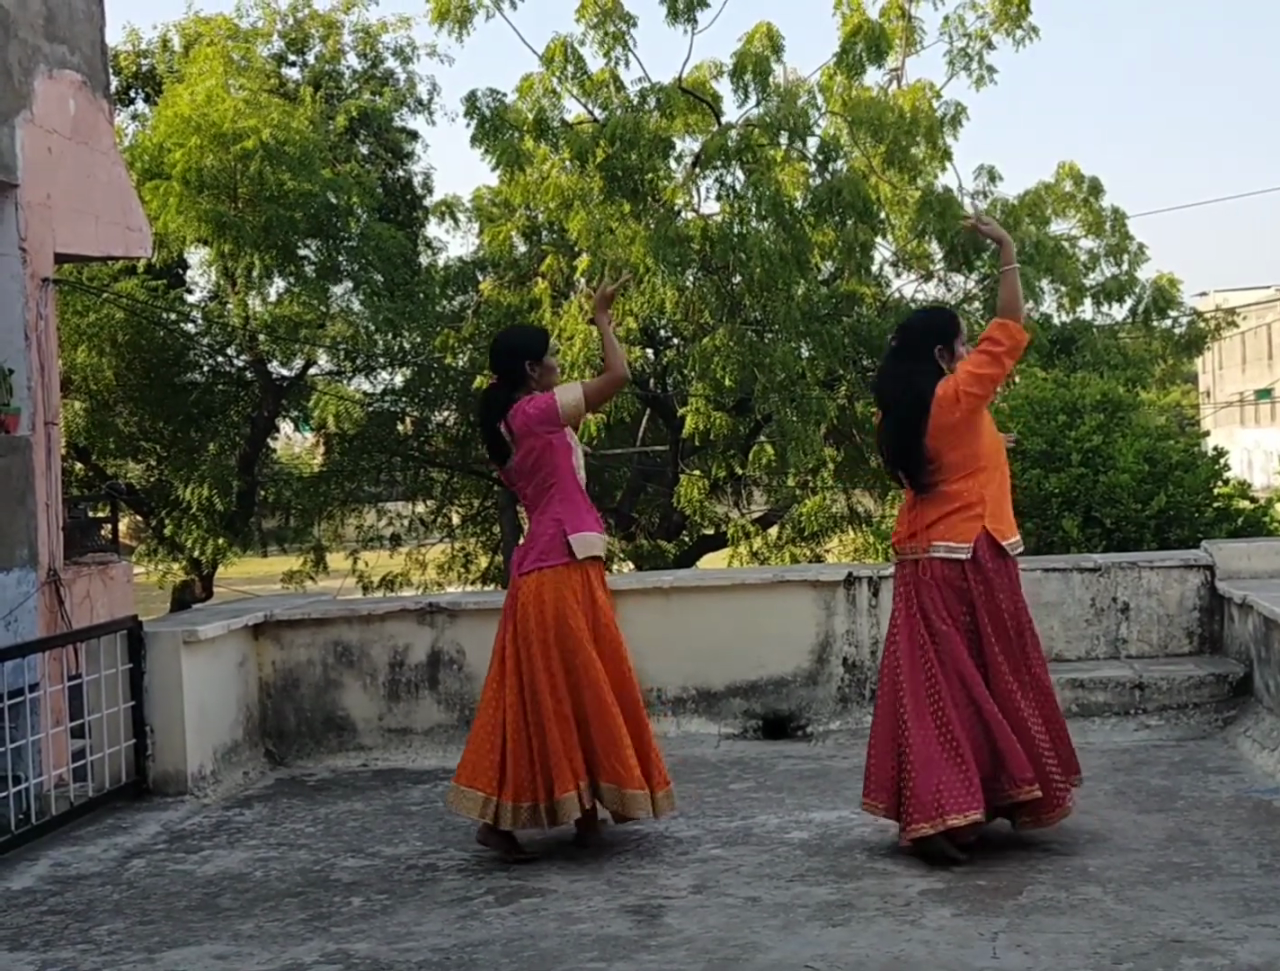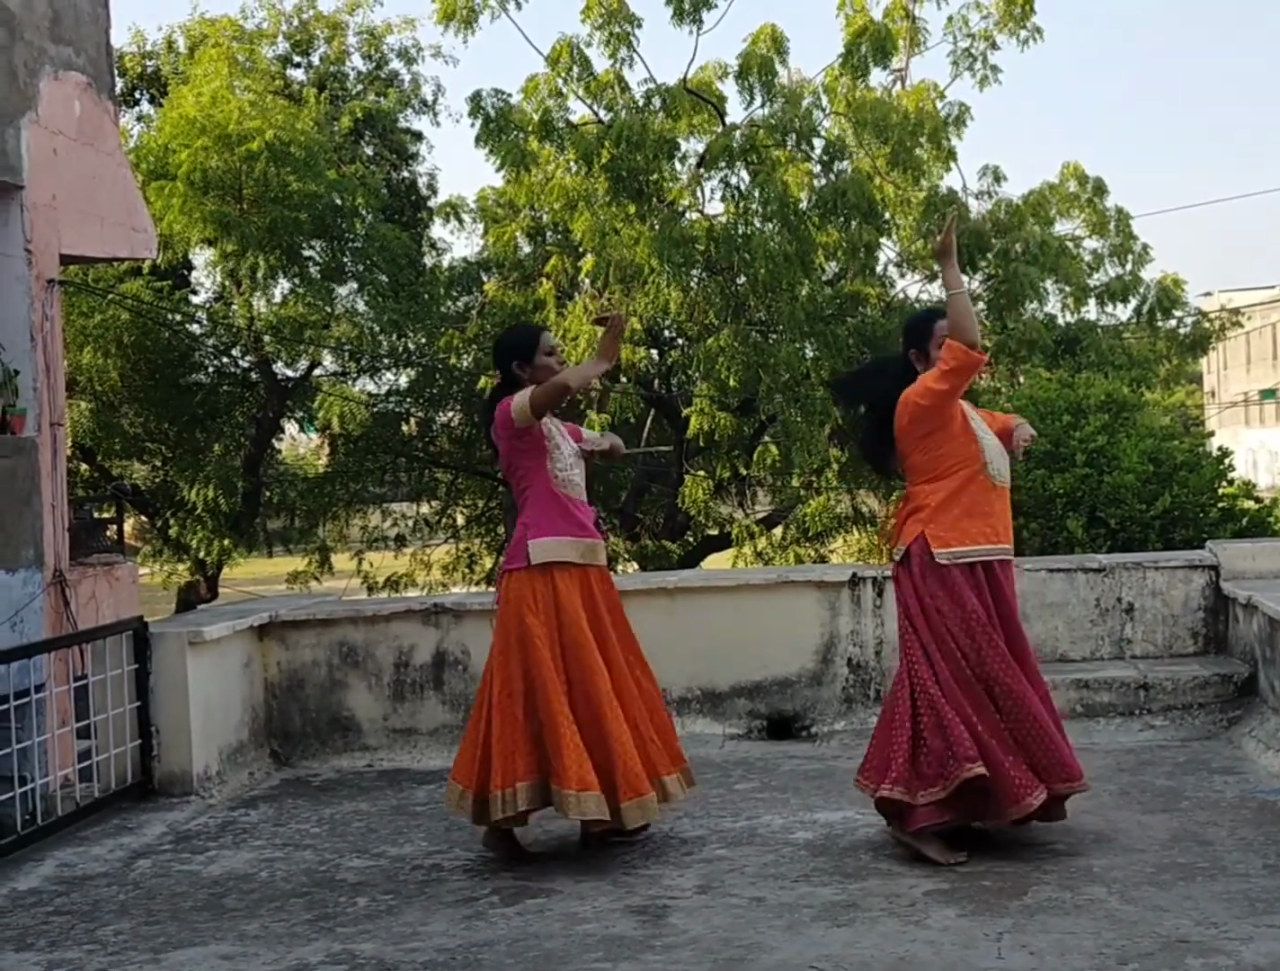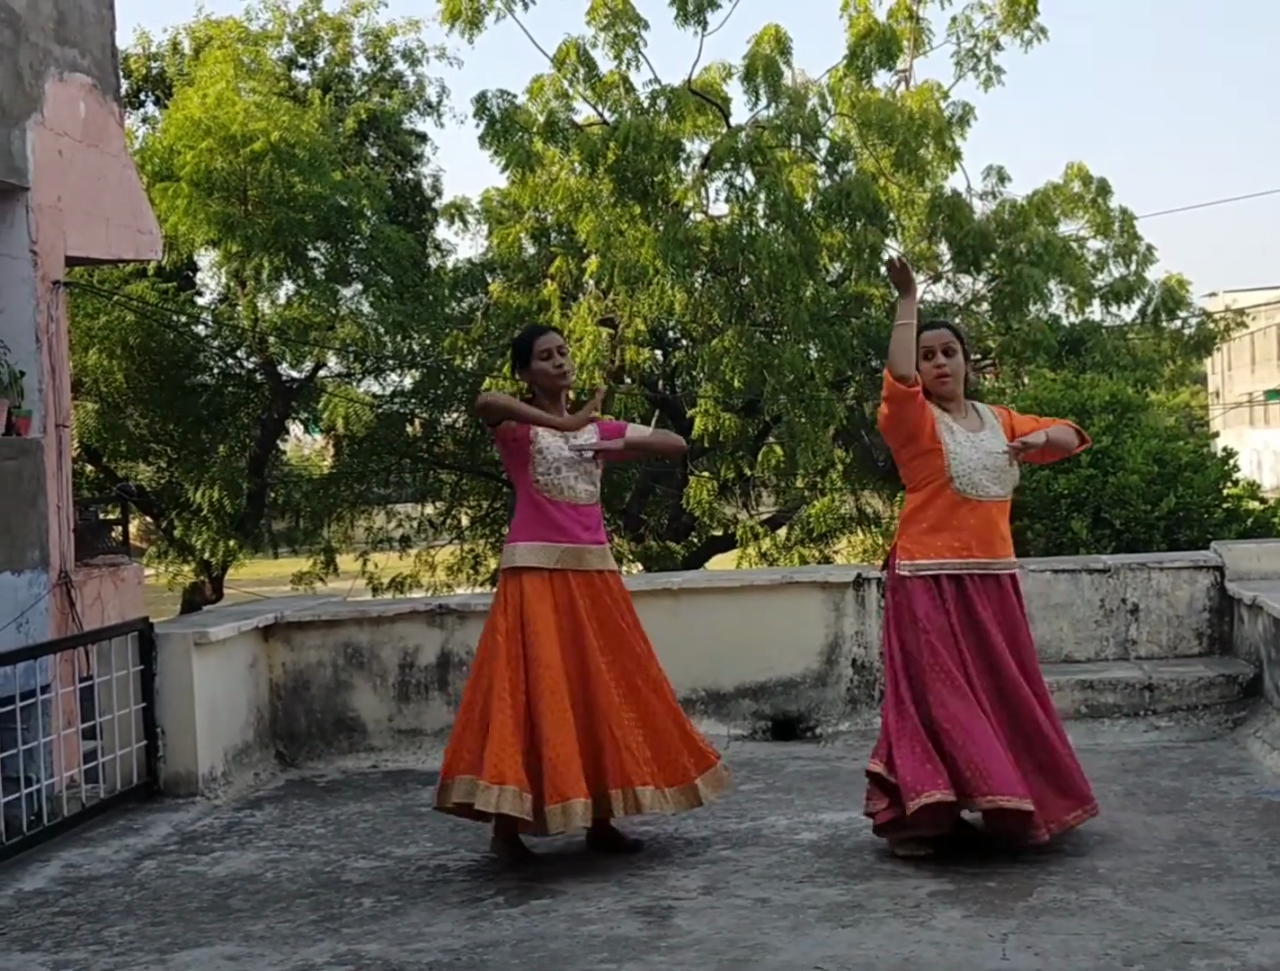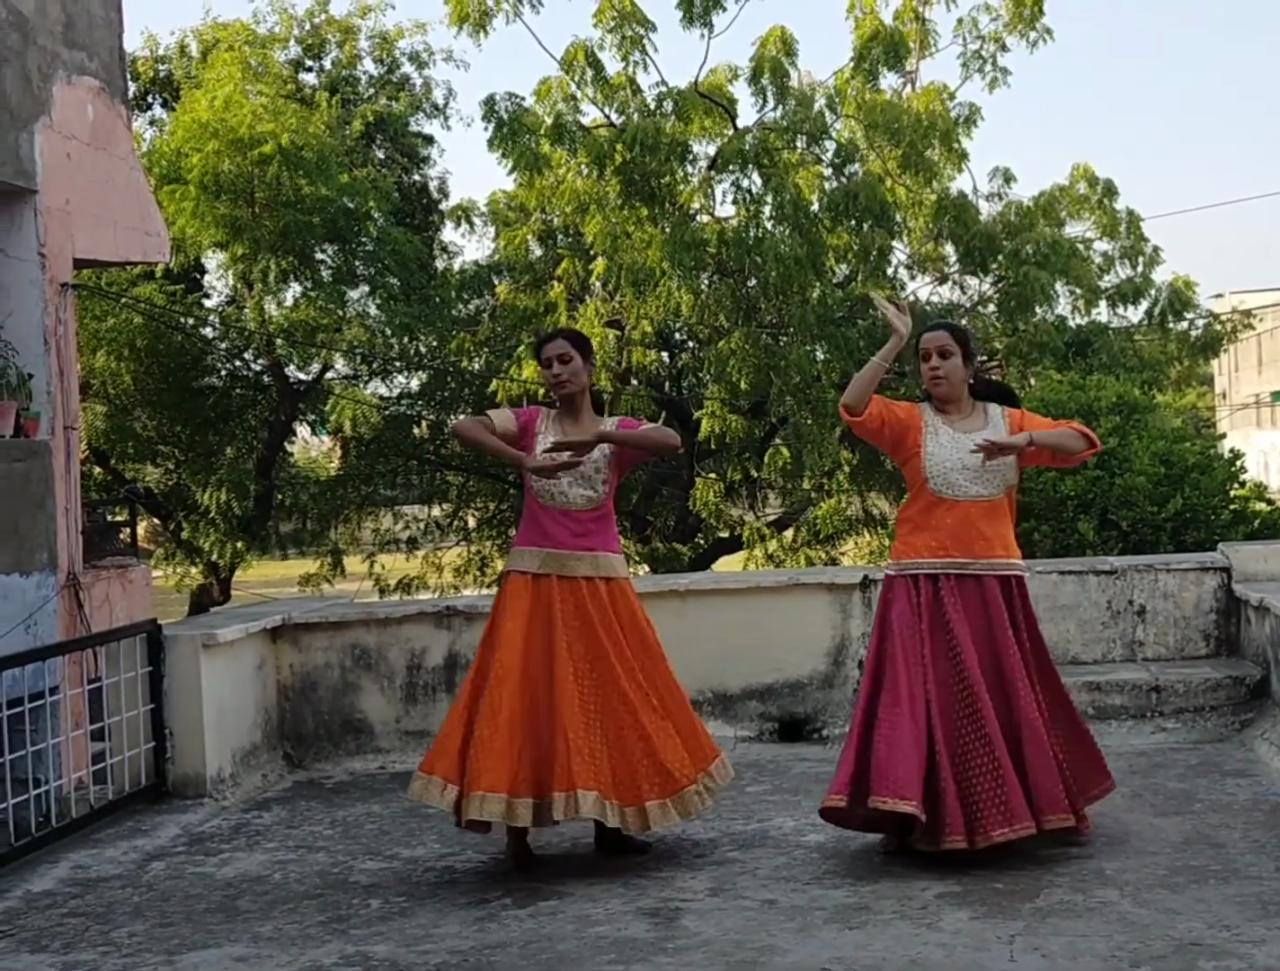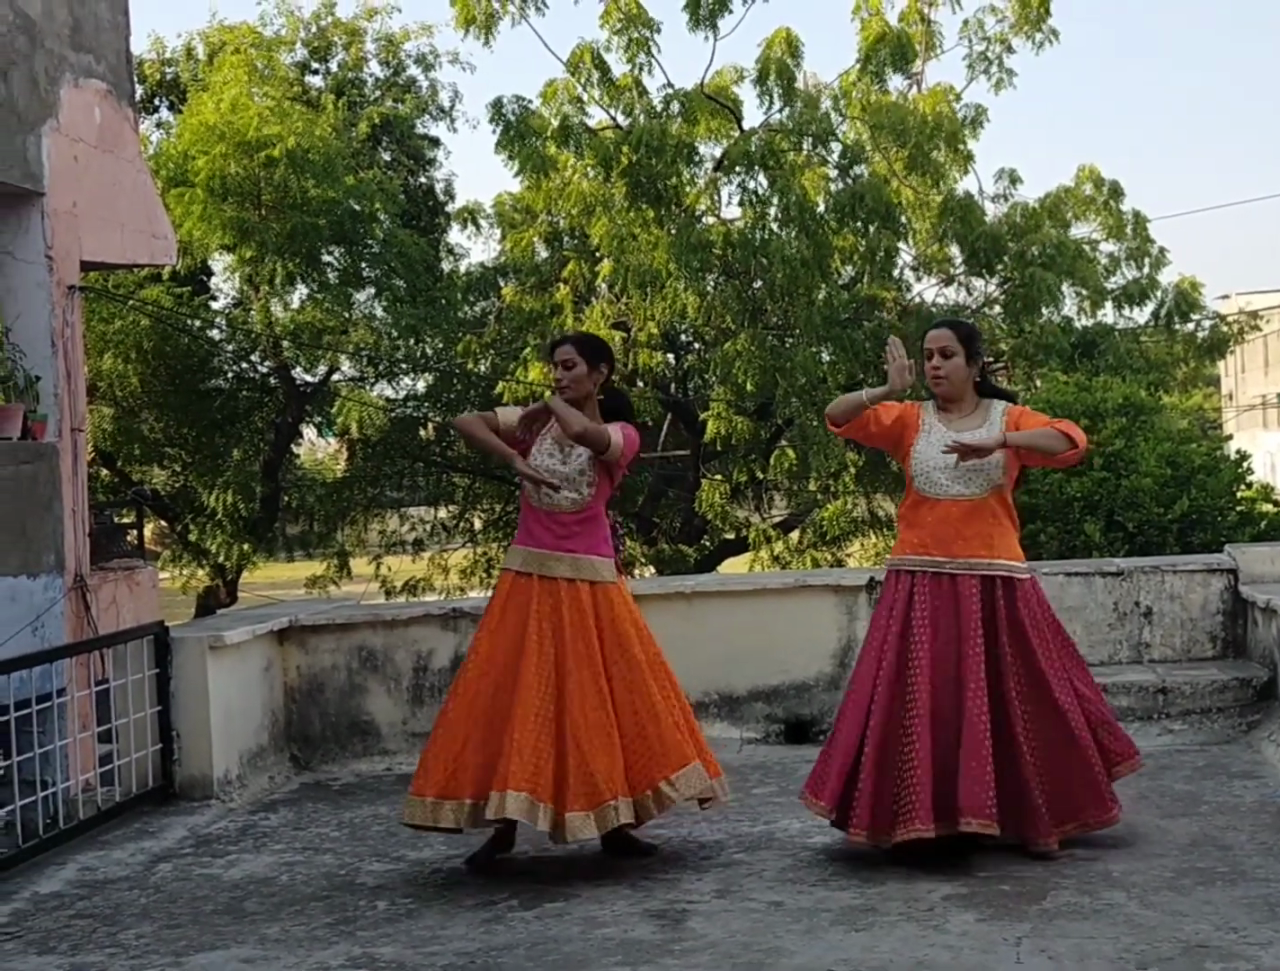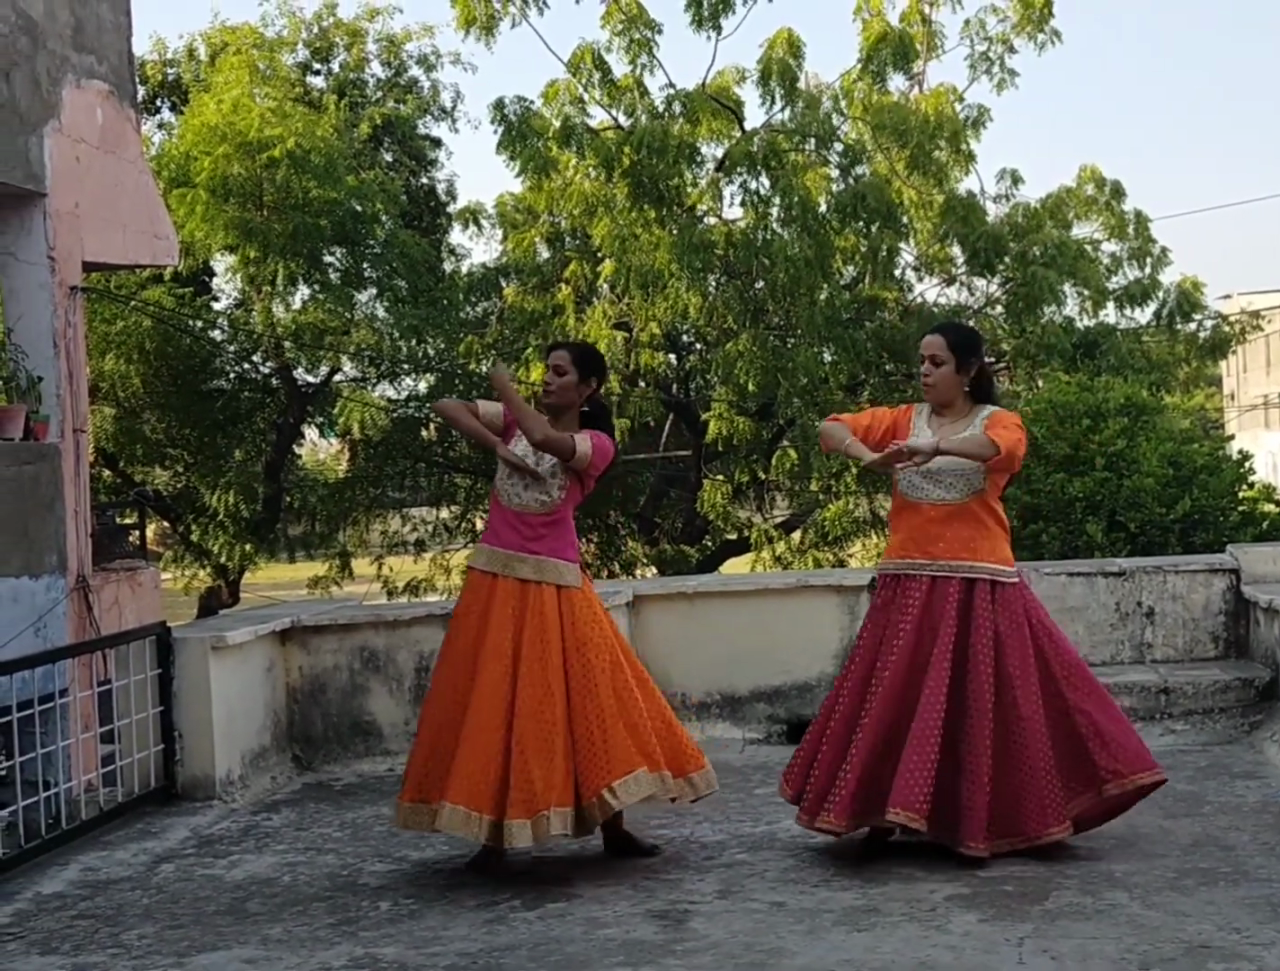
dt=0.2s
person 1, frame 1
left shoulder: (905, 412)
right shoulder: (955, 395)
right elbow: (1010, 331)
left wrist: (988, 440)
right wrist: (1005, 250)
left hip: (929, 562)
right hip: (973, 560)
left knee: (936, 685)
right knee: (994, 681)
left ankle: (938, 813)
right ankle: (966, 810)
person 1, frame 2
left shoulder: (959, 407)
right shoulder: (920, 400)
left elbow: (1002, 419)
right elbow: (969, 349)
left wrist: (1015, 434)
right wrist: (950, 267)
left hip: (977, 566)
right hip: (946, 567)
left knee: (946, 683)
right knee: (972, 682)
left ankle: (937, 804)
right ankle: (923, 810)
person 1, frame 3
left shoulder: (995, 419)
right shoulder: (913, 420)
left elbow: (1070, 437)
right elbow: (899, 378)
left wrist: (1043, 435)
right wrist: (907, 303)
left hip: (990, 581)
right hip: (929, 581)
left knee: (1001, 690)
right knee: (939, 690)
left ankle: (1004, 805)
right ankle: (912, 812)
person 1, frame 4
left shoulder: (1008, 418)
right shoulder: (909, 423)
left elbow: (1083, 443)
right elbow: (853, 408)
left wrist: (1025, 440)
right wrist: (895, 345)
left hip: (995, 583)
right hip: (924, 583)
left knee: (1008, 695)
right knee: (921, 694)
left ankle: (1022, 801)
right ankle: (905, 812)
person 1, frame 5
left shoulder: (1010, 418)
right shoulder: (911, 419)
left elbow: (1072, 442)
right elbow: (839, 416)
left wrist: (994, 445)
right wrist: (889, 390)
left hip: (994, 580)
right hip: (921, 581)
left knee: (1017, 697)
right knee: (908, 697)
left ankle: (1037, 814)
right ankle: (897, 812)
person 1, frame 6
left shoulder: (997, 421)
right shoulder: (903, 419)
left elbow: (1005, 449)
right elbow: (830, 429)
left wrist: (930, 448)
right wrist: (867, 453)
left hip: (980, 583)
right hip: (909, 583)
left knee: (1001, 701)
right knee: (890, 697)
left ankle: (1013, 816)
right ankle: (886, 812)
person 2, frame 1
left shoulder: (517, 423)
right shoulder: (537, 408)
right elbow: (616, 377)
left wrist: (575, 411)
right wrist: (602, 318)
left hip: (548, 569)
right hip: (563, 568)
left knee: (556, 692)
right knee: (570, 690)
left ankle: (539, 810)
right ankle: (497, 819)
person 2, frame 2
left shoulder: (556, 424)
right shoulder: (512, 412)
left elbow: (613, 448)
right elbow: (553, 387)
left wrist: (589, 445)
right wrist: (598, 363)
left hip: (581, 569)
right hip: (542, 568)
left knee: (591, 689)
right knee: (542, 691)
left ankle: (595, 811)
right ankle: (500, 821)
person 2, frame 3
left shoulder: (604, 428)
right shoulder: (516, 419)
left elbow: (677, 445)
right elbow: (483, 402)
left wrist: (617, 445)
right wrist: (558, 422)
left hip: (594, 574)
right hip: (534, 571)
left knee: (603, 692)
right knee: (532, 692)
left ankle: (598, 818)
right ankle: (507, 826)
person 2, frame 4
left shoulder: (622, 430)
right shoulder: (530, 421)
left elbow: (671, 442)
right elbow: (463, 428)
left wrist: (599, 435)
right wrist: (527, 459)
left hip: (601, 580)
right hip: (535, 577)
left knee: (615, 697)
right knee: (528, 696)
left ankle: (613, 824)
right ankle: (519, 823)
person 2, frame 5
left shoulder: (621, 436)
right shoulder: (537, 420)
left elbow: (585, 435)
right elbow: (465, 421)
left wrist: (554, 407)
right wrist: (516, 459)
left hip: (589, 582)
right hip: (527, 578)
left knee: (612, 696)
right knee: (512, 699)
left ankle: (614, 825)
right ankle: (503, 827)
person 2, frame 6
left shoulder: (596, 445)
right shoulder: (514, 421)
left elbow: (547, 442)
right elbow: (446, 407)
left wrist: (510, 393)
right wrist: (498, 449)
left hip: (553, 584)
right hip: (493, 576)
left knee: (595, 693)
right knee: (486, 702)
left ankle: (612, 828)
right ankle: (491, 829)
